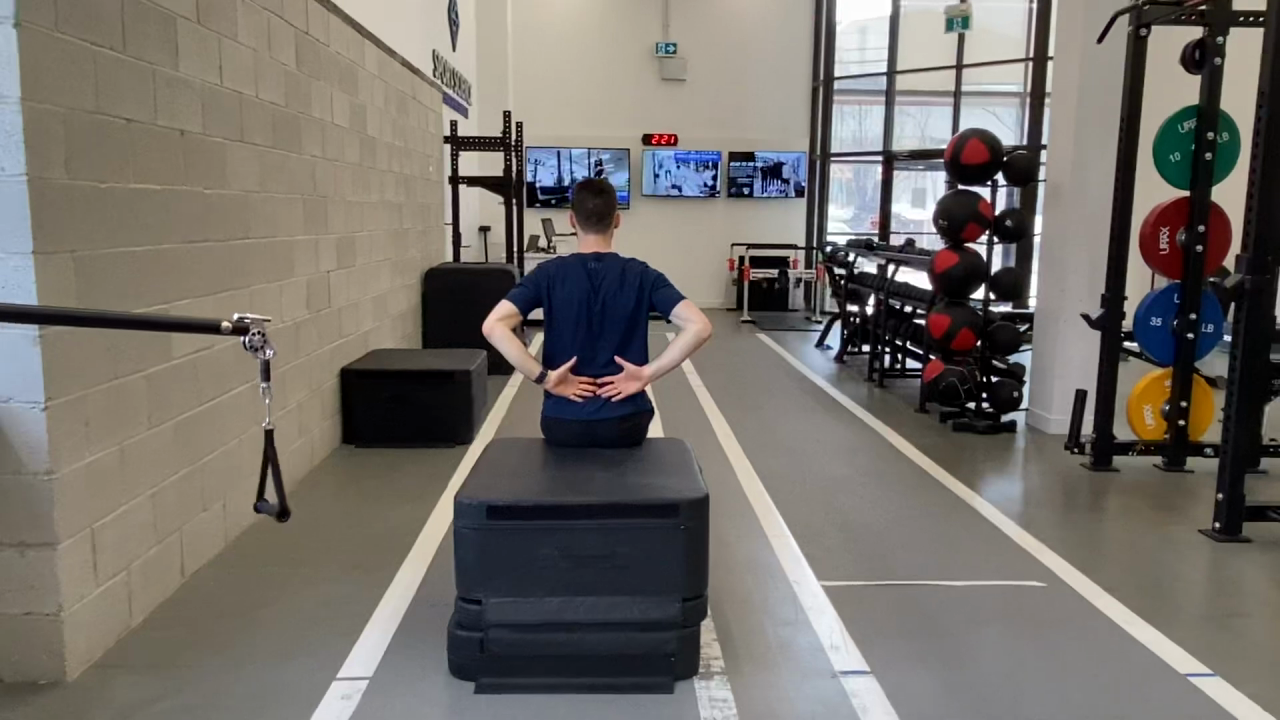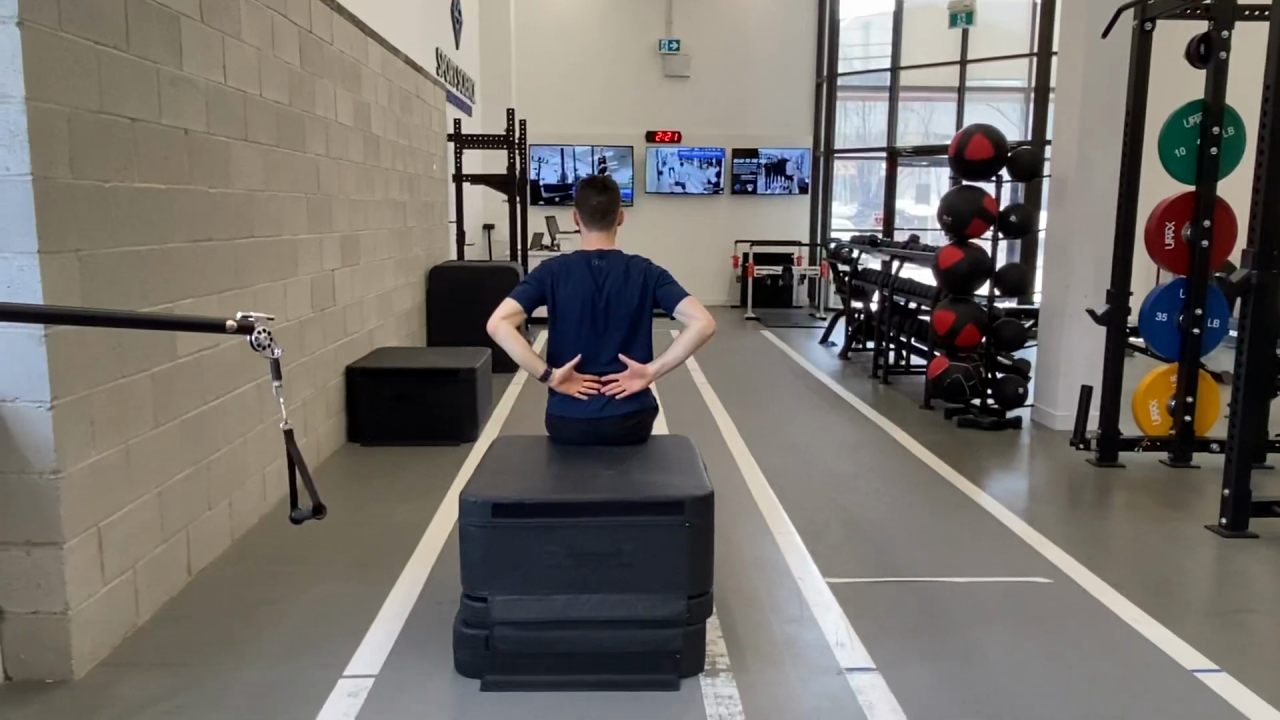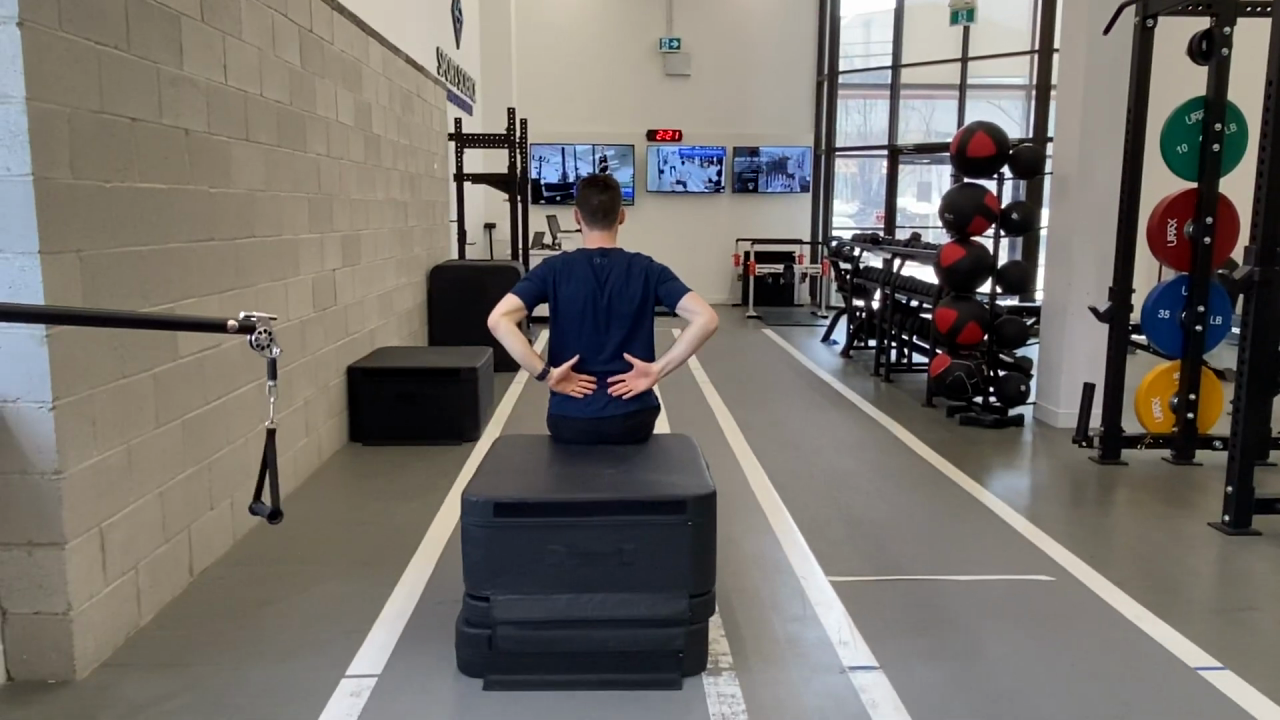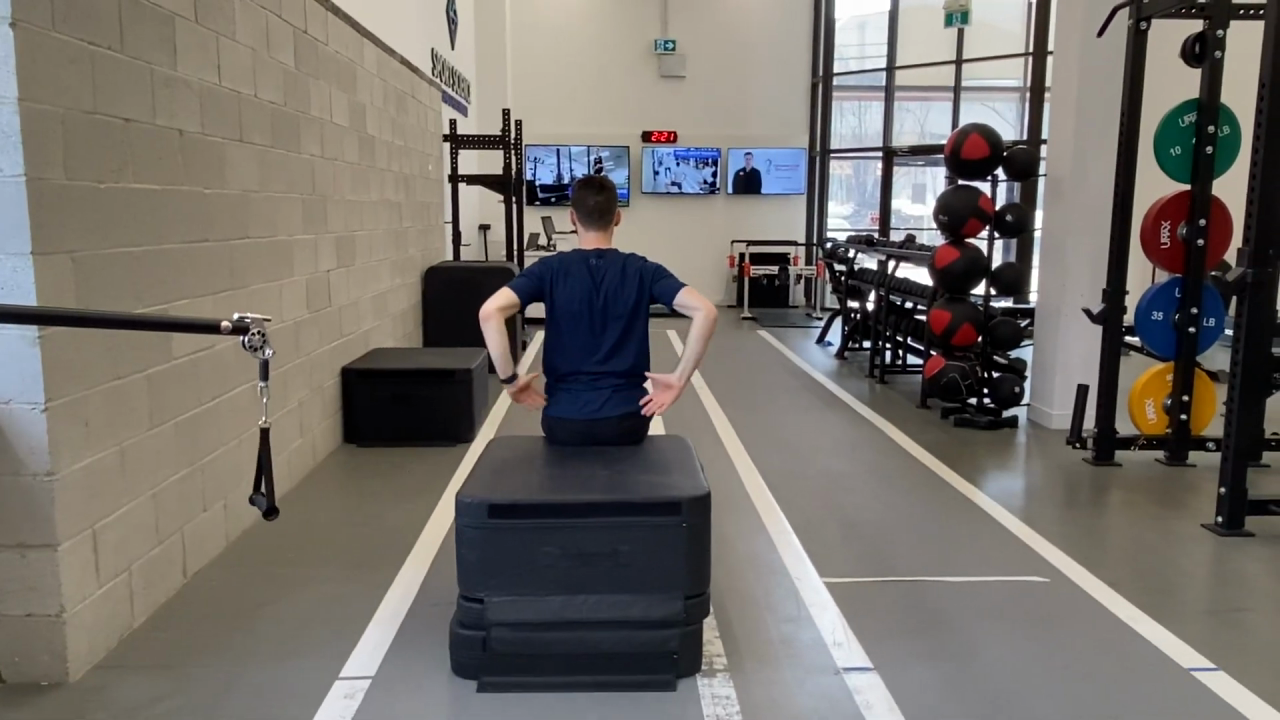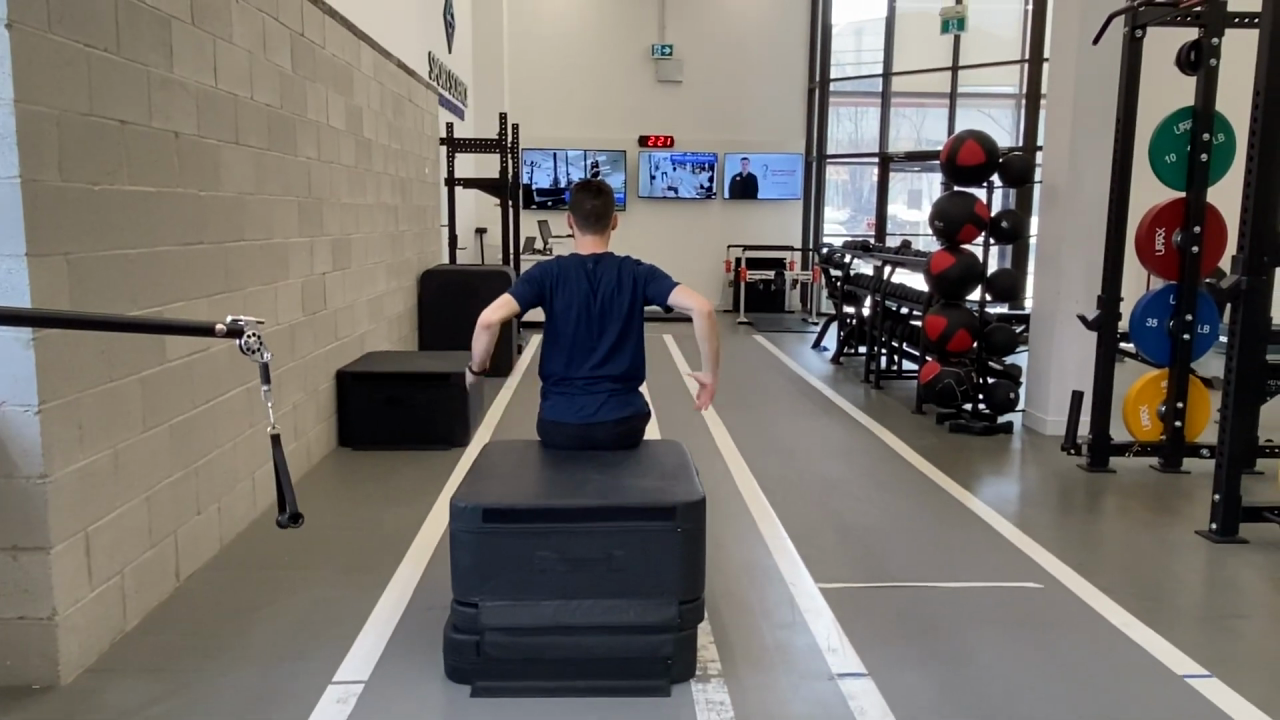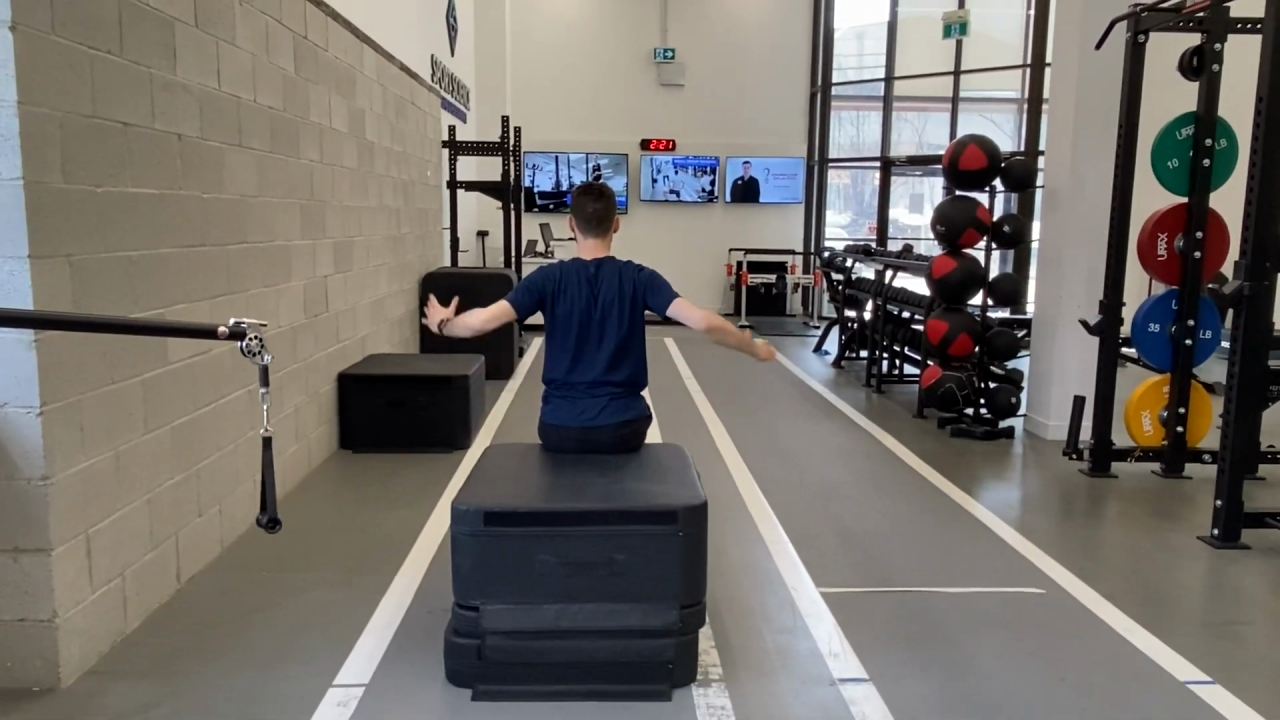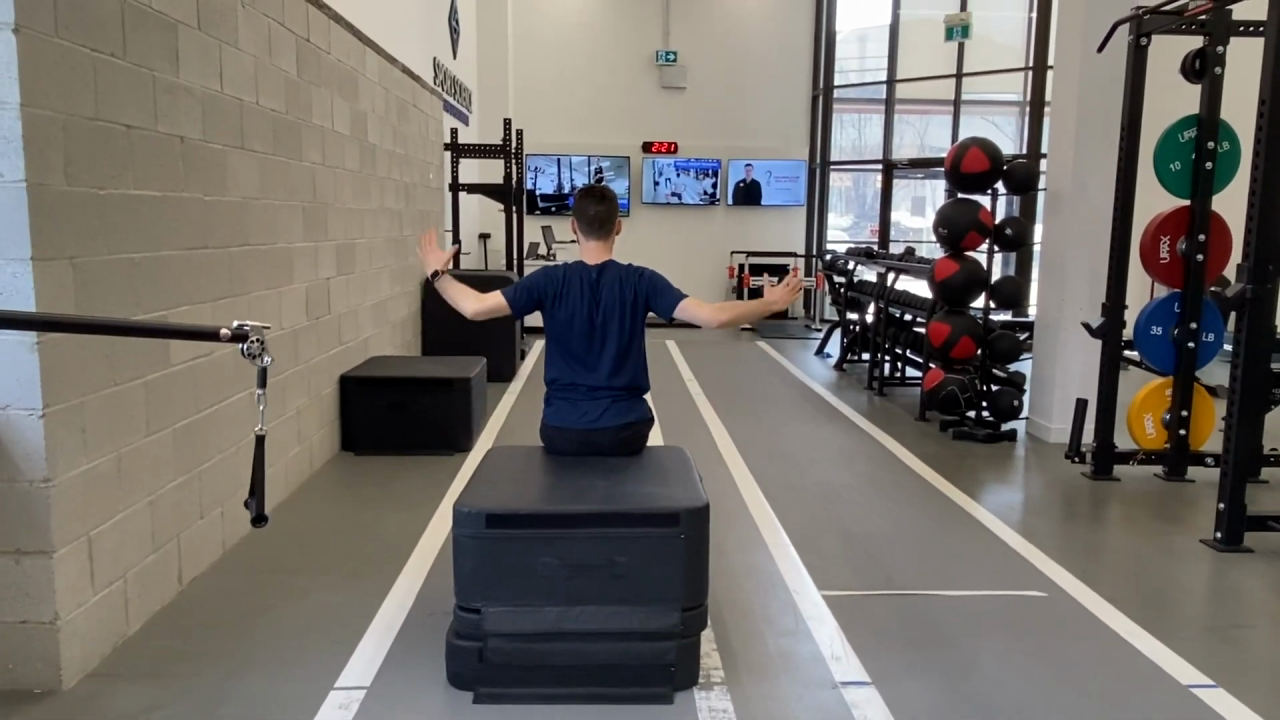
dt=0.4s
person 1, frame 1
left shoulder: (548, 275)
right shoulder: (642, 277)
left elbow: (494, 327)
right elbow: (699, 327)
left wrist: (543, 377)
right wrist: (647, 373)
left hip: (562, 423)
right hip: (626, 422)
person 1, frame 2
left shoulder: (552, 273)
right shoulder: (646, 274)
left elbow: (498, 325)
right elbow: (703, 323)
left wrist: (549, 375)
right wrist: (651, 371)
left hip: (567, 421)
right hip: (630, 419)
person 1, frame 3
left shoulder: (553, 270)
right shoulder: (648, 271)
left elbow: (499, 320)
right elbow: (706, 318)
left wrist: (546, 373)
right wrist: (657, 370)
left hip: (568, 419)
right hip: (632, 418)
person 1, frame 4
left shoulder: (549, 270)
right shoulder: (643, 272)
left elbow: (490, 313)
right elbow: (705, 312)
left wrist: (510, 379)
right wrist: (679, 379)
left hip: (563, 420)
right hip: (627, 418)
person 1, frame 5
left shoulder: (546, 274)
right shoulder: (638, 274)
left elbow: (489, 320)
right elbow: (702, 309)
left wrist: (476, 369)
right wrist: (709, 374)
left hip: (559, 423)
right hip: (623, 421)
person 1, frame 6
left shoulder: (548, 278)
right shoulder: (640, 279)
left elbow: (483, 321)
right elbow: (704, 323)
left wrist: (444, 324)
right wrist: (755, 348)
left hip: (560, 426)
right hip: (623, 425)
person 1, frame 7
left shoulder: (550, 281)
right shoulder: (641, 282)
left elbow: (475, 307)
right elbow: (712, 316)
left wrist: (438, 274)
right wrist: (769, 304)
left hip: (562, 430)
right hip: (625, 429)
